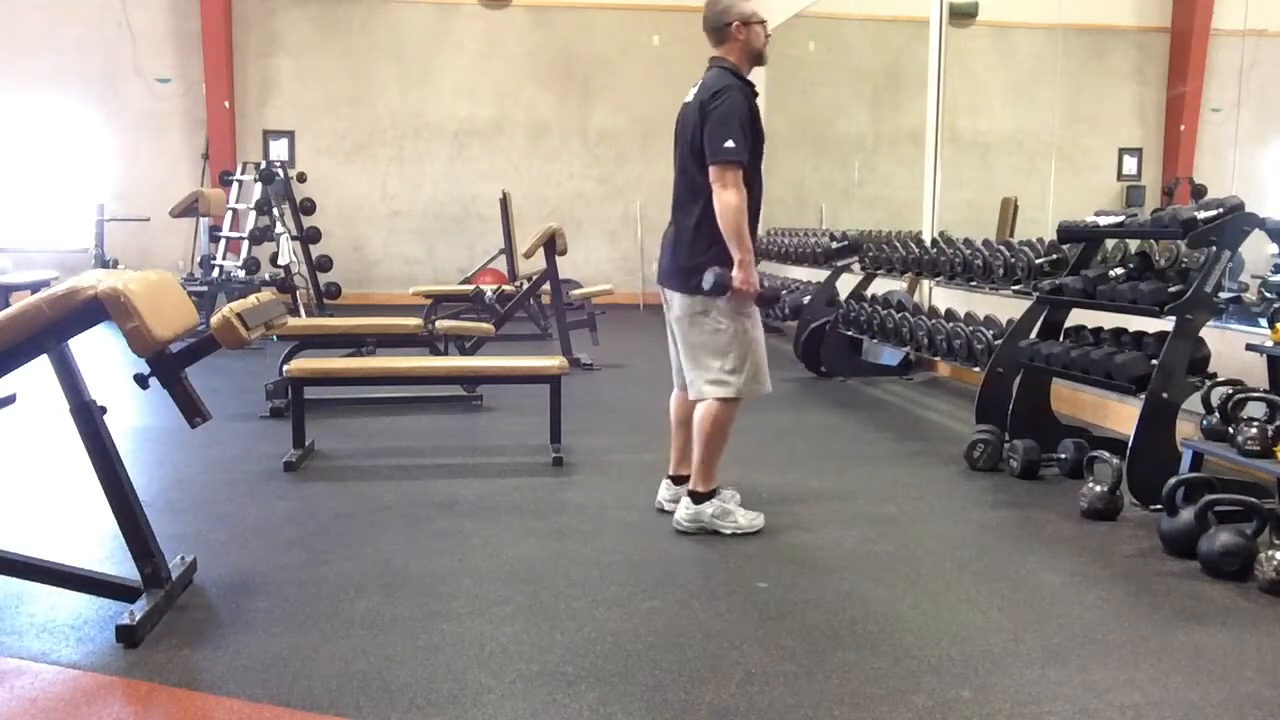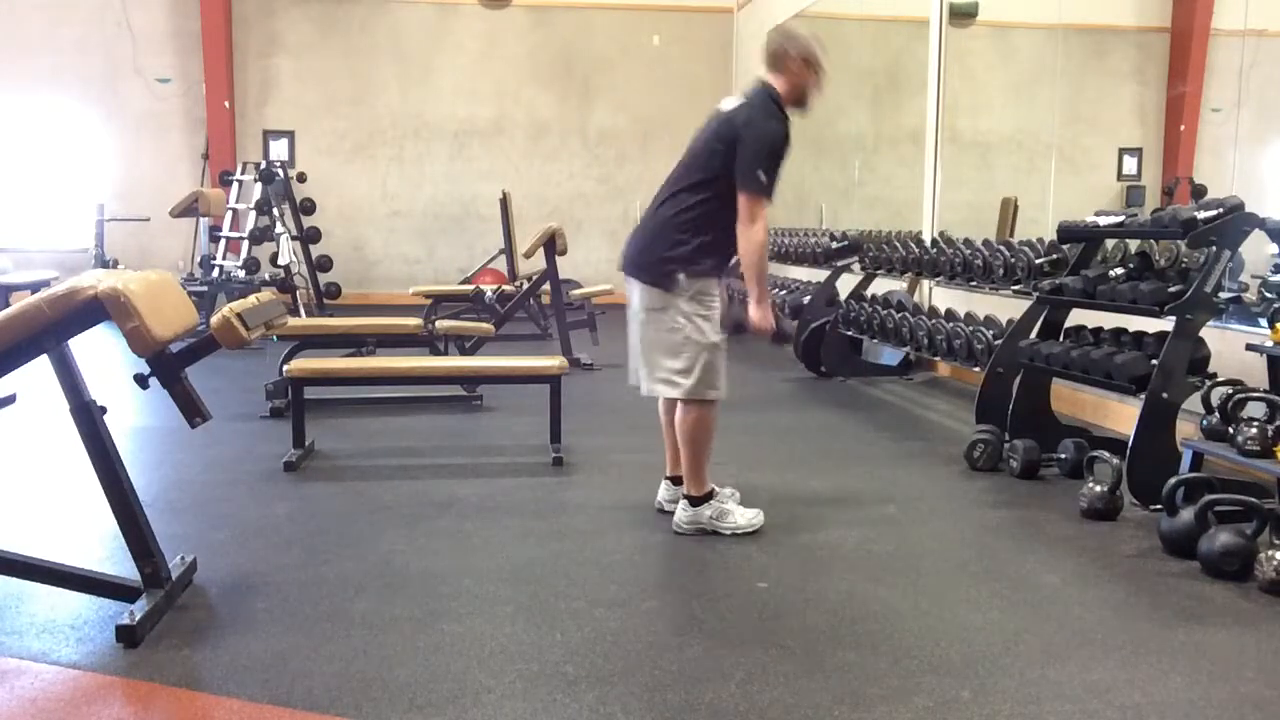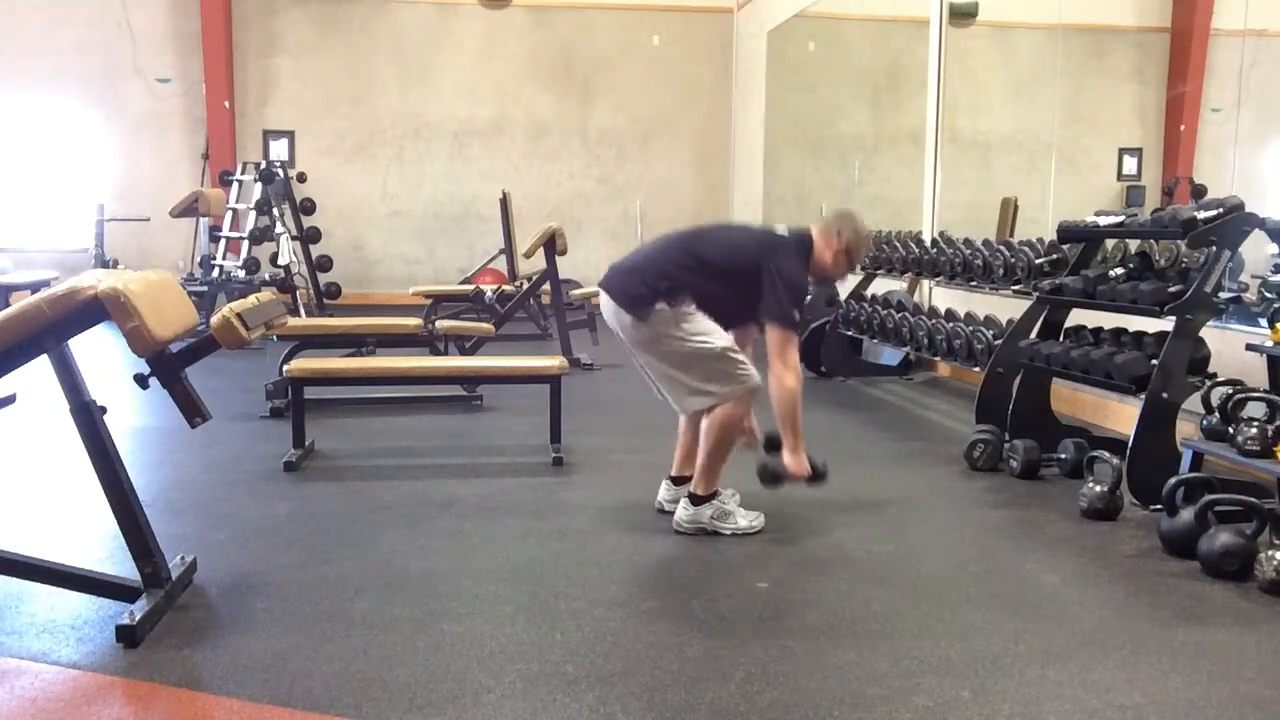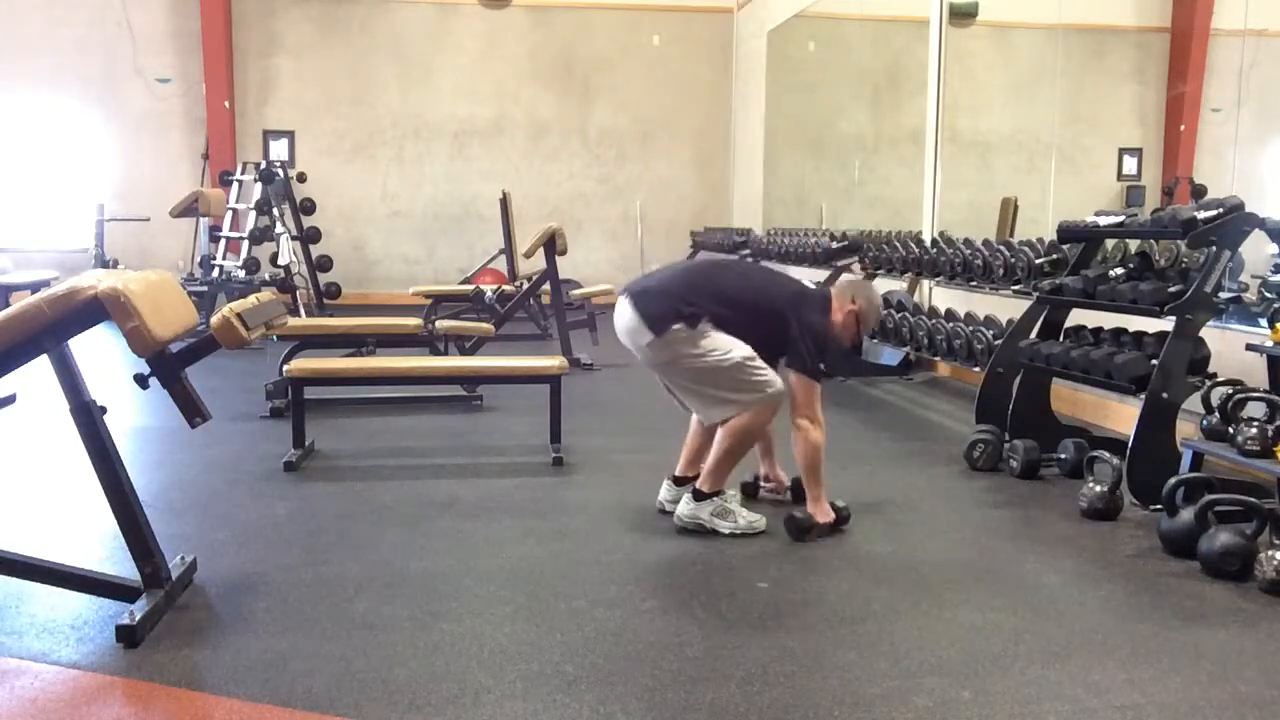
dt=0.4s
person 1, frame 1
left shoulder: (705, 90)
right shoulder: (730, 94)
right elbow: (726, 186)
right wrist: (744, 263)
left hip: (683, 263)
right hip: (712, 269)
left knee: (693, 381)
right knee: (724, 385)
left ankle: (678, 483)
right ankle: (700, 501)
person 1, frame 2
left shoulder: (743, 110)
right shoulder: (766, 122)
right elbow: (750, 222)
left wrist: (712, 285)
right wrist: (759, 302)
left hip: (650, 258)
right hip: (671, 266)
left knee: (679, 380)
right knee: (697, 384)
left ankle: (678, 484)
right ankle: (698, 504)
person 1, frame 3
left shoulder: (774, 249)
right shoulder: (787, 265)
left elbow: (739, 333)
right elbow: (783, 367)
left wrist: (743, 414)
right wrist: (794, 449)
left hip: (624, 289)
right hip: (644, 299)
left knee: (709, 383)
right knee: (738, 388)
left ankle: (678, 483)
right ankle: (699, 504)
person 1, frame 4
right shoulder: (811, 320)
left elbow: (749, 394)
right elbow: (806, 420)
left wrist: (769, 465)
right wrist: (817, 501)
left hip: (636, 307)
right hip: (659, 317)
left knee: (721, 393)
right knee: (764, 397)
left ankle: (680, 484)
right ankle: (703, 501)
